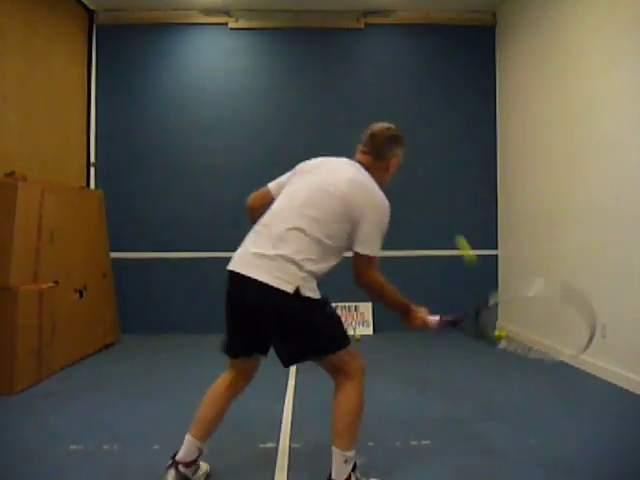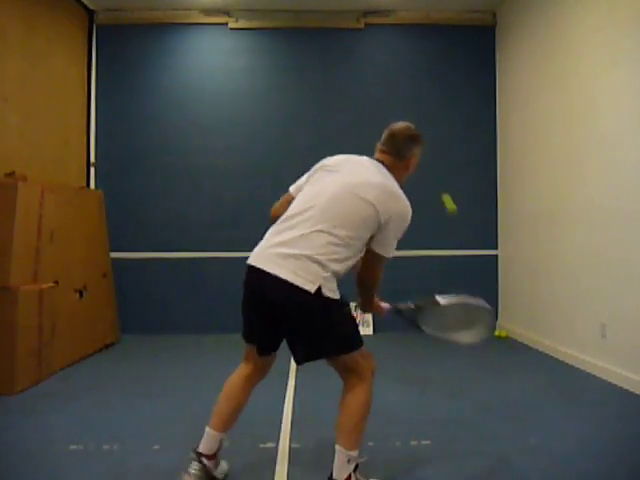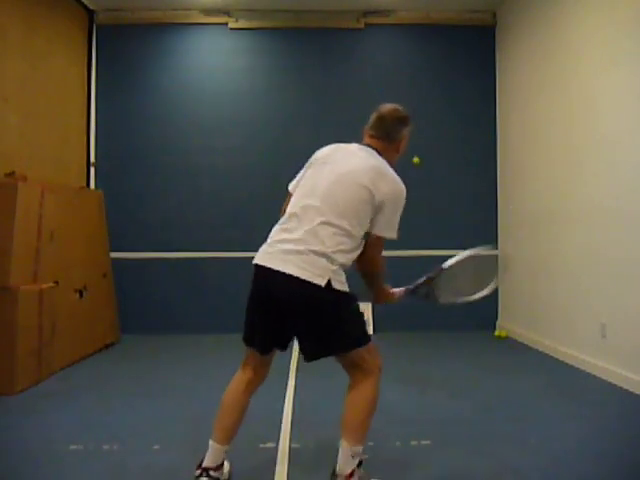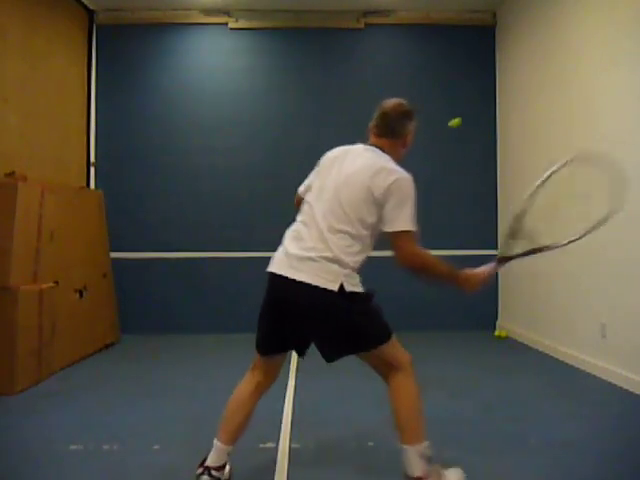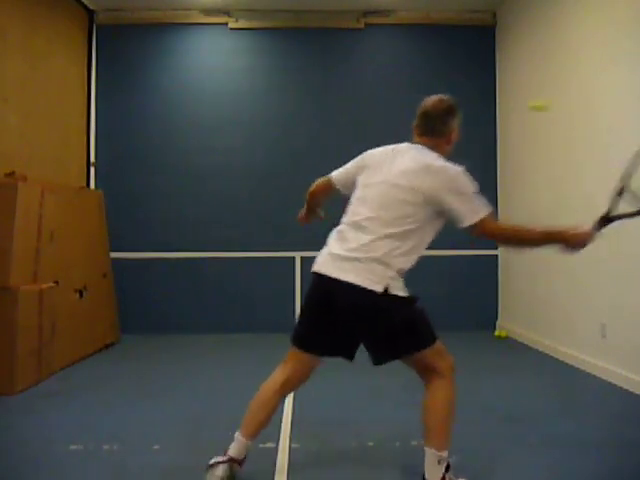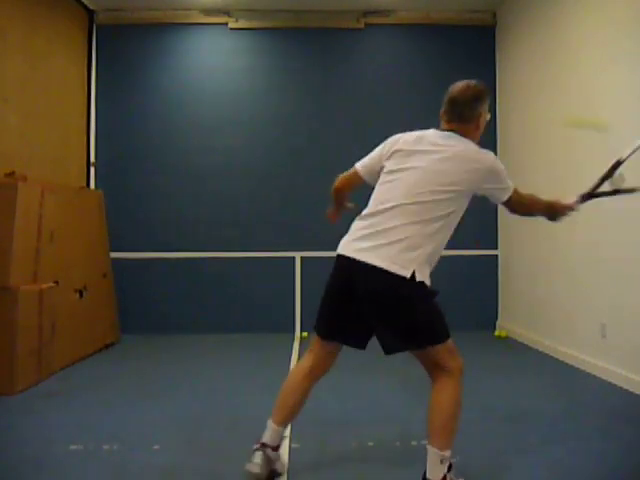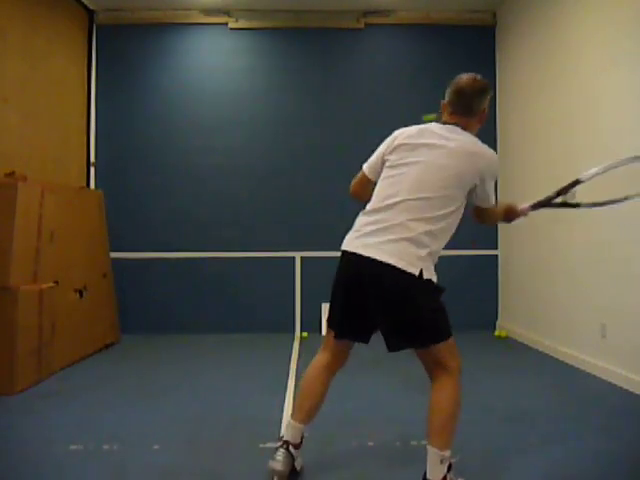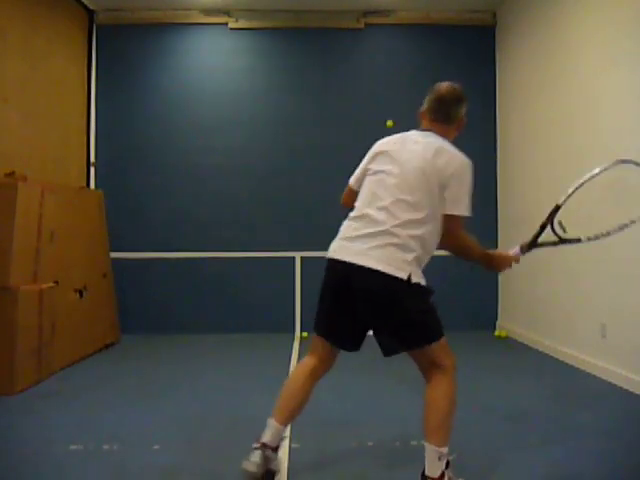
dt=0.2s
person 1, frame 1
left shoulder: (315, 165)
right shoulder: (374, 200)
left elbow: (254, 204)
right elbow: (367, 277)
right wrist: (408, 311)
left hip: (242, 272)
right hip: (285, 288)
left knee: (238, 373)
right knee: (351, 372)
person 1, frame 2
left shoulder: (334, 162)
right shoulder: (398, 204)
left elbow: (277, 212)
right elbow: (369, 272)
right wrist: (369, 303)
left hip: (261, 268)
right hip: (306, 286)
left knee: (253, 366)
right knee: (361, 373)
person 1, frame 3
left shoulder: (326, 153)
right shoulder: (392, 186)
right elbow: (370, 259)
right wrist: (381, 291)
left hip: (268, 267)
right hip: (316, 283)
left knee: (252, 370)
right knee: (367, 369)
person 1, frame 4
left shoulder: (333, 155)
right shoulder: (397, 179)
right elbow: (409, 256)
right wrist: (461, 277)
left hip: (283, 274)
right hip: (329, 287)
left knee: (260, 374)
right knee: (399, 367)
person 1, frame 5
left shoulder: (376, 156)
right shoulder: (449, 176)
left elbow: (317, 189)
right elbow: (495, 232)
left wrist: (310, 211)
right wrist: (559, 237)
left hip: (327, 275)
right hip: (375, 290)
left knee: (290, 371)
right knee: (440, 371)
person 1, frame 6
left shoulder: (401, 141)
right shoulder: (481, 163)
left elbow: (342, 185)
right elbow: (518, 204)
left wrist: (338, 206)
right wrist: (554, 207)
left hip: (351, 260)
right hip: (398, 278)
left knee: (315, 360)
right knee: (448, 370)
person 1, frame 7
left shoulder: (403, 135)
right shoulder: (482, 158)
left elbow: (358, 189)
right elbow: (485, 216)
right wrist: (509, 212)
left hip: (357, 255)
right hip: (405, 272)
left knee: (331, 356)
right knee: (446, 369)
person 1, frame 8
left shoulder: (385, 145)
right shoulder: (457, 163)
left elbow: (348, 201)
right elbow: (451, 238)
right wrist: (493, 259)
left hip: (343, 261)
right hip: (392, 276)
left knee: (316, 360)
right knee: (441, 369)
